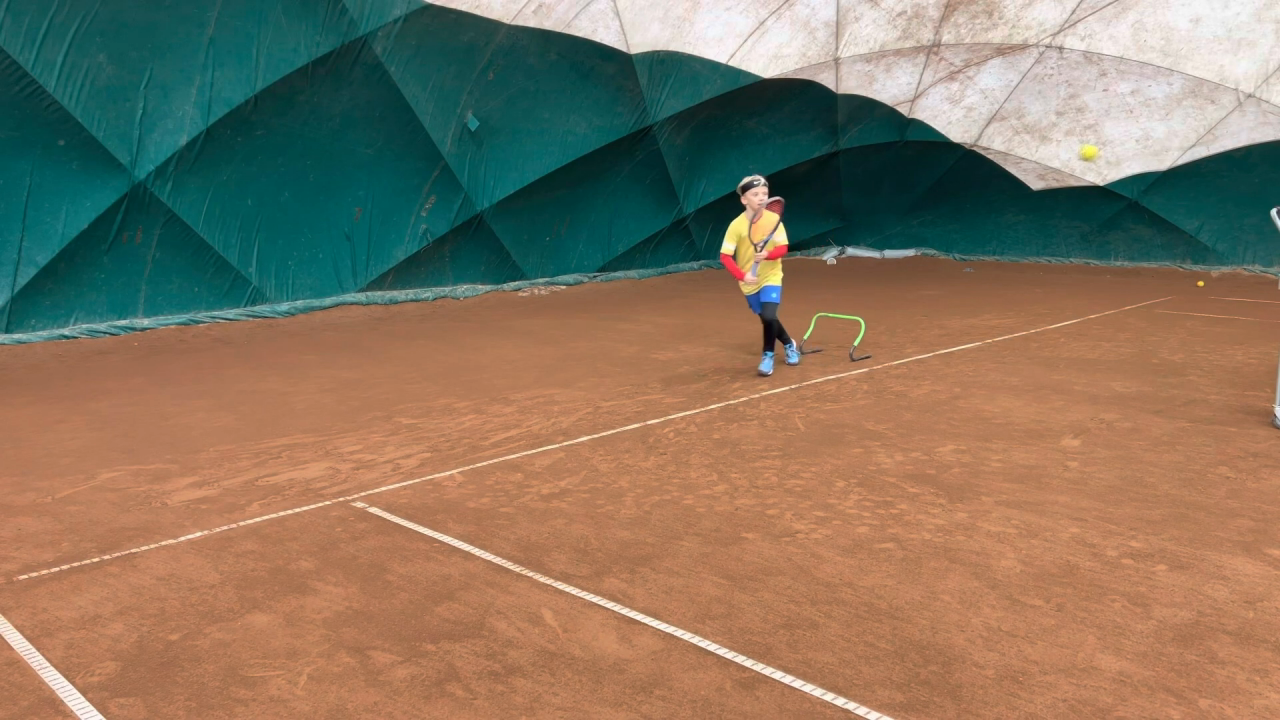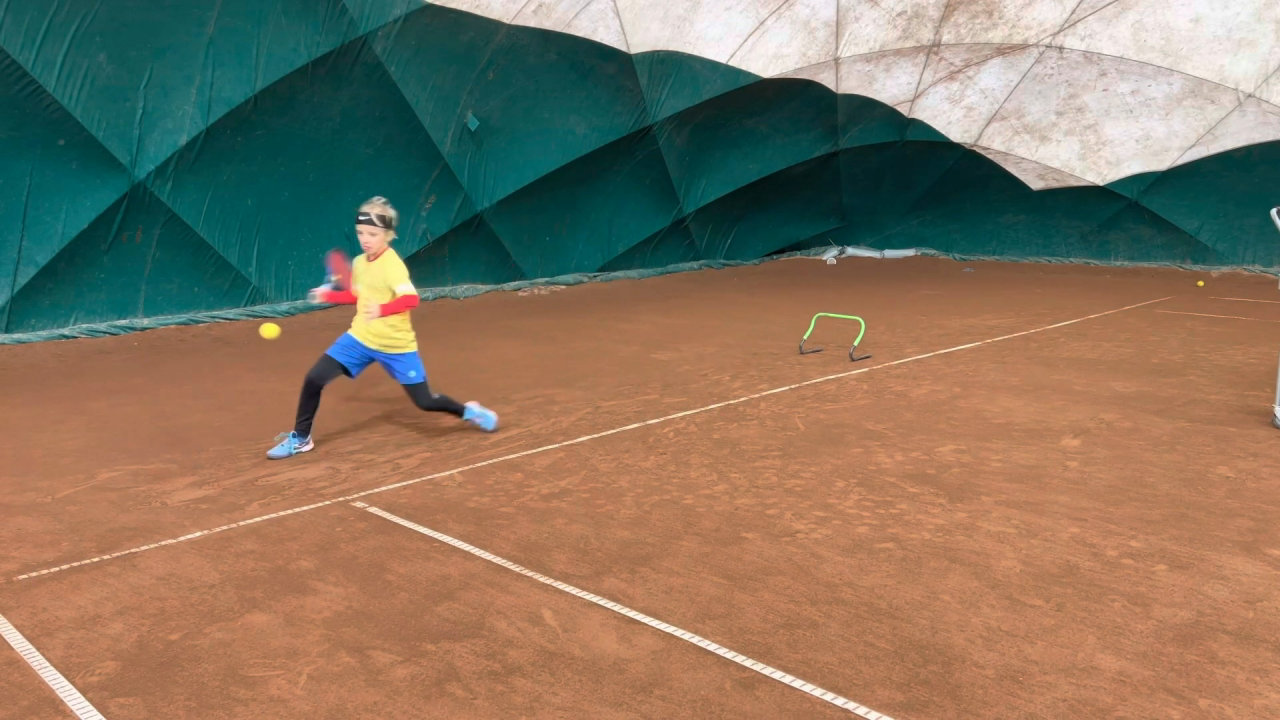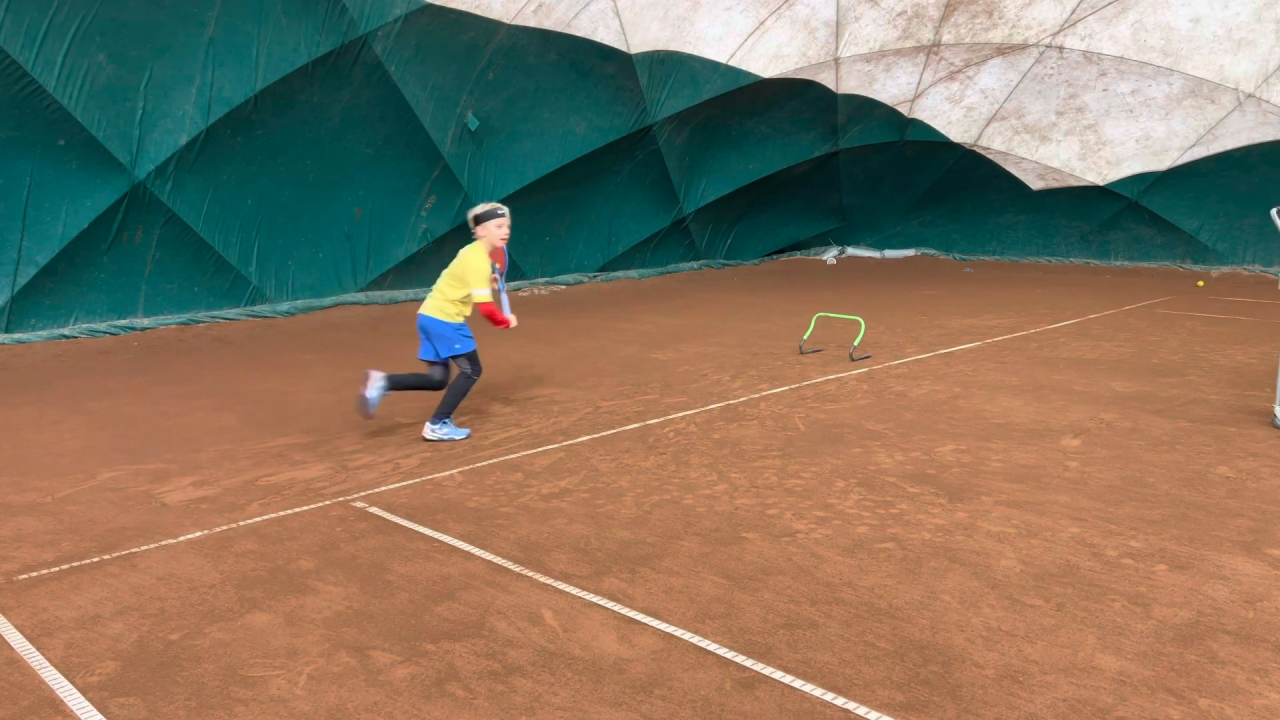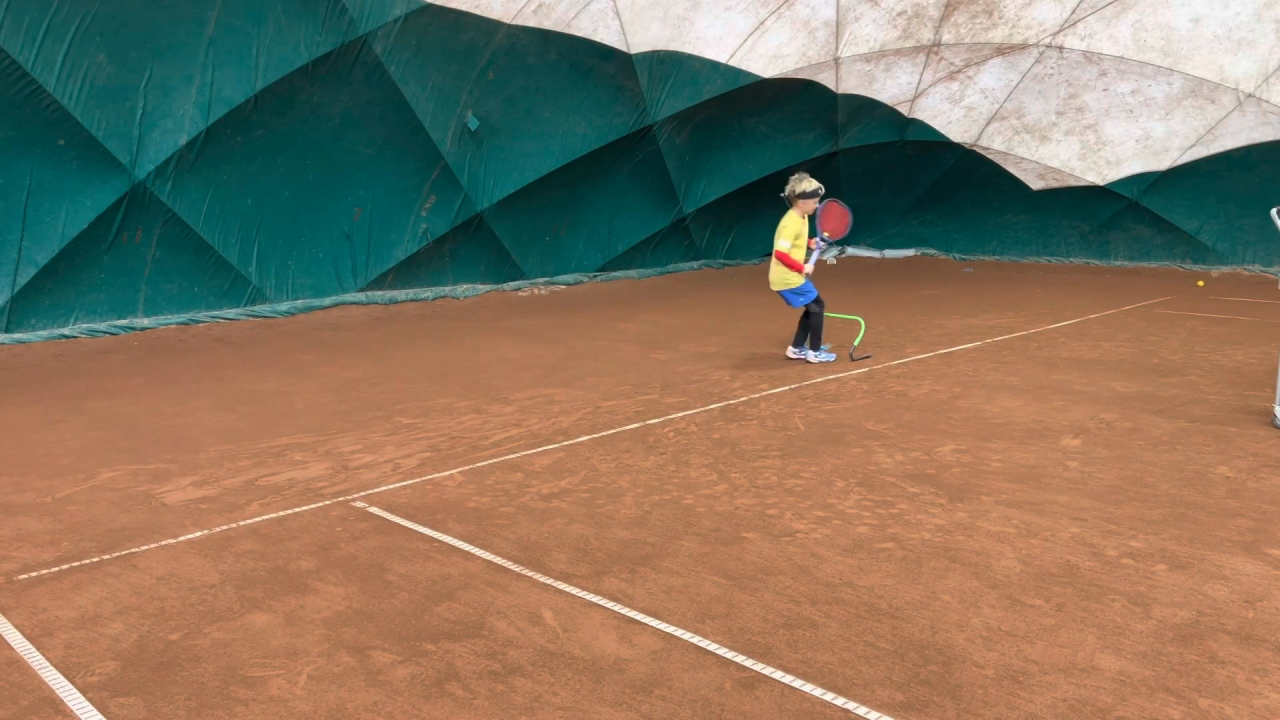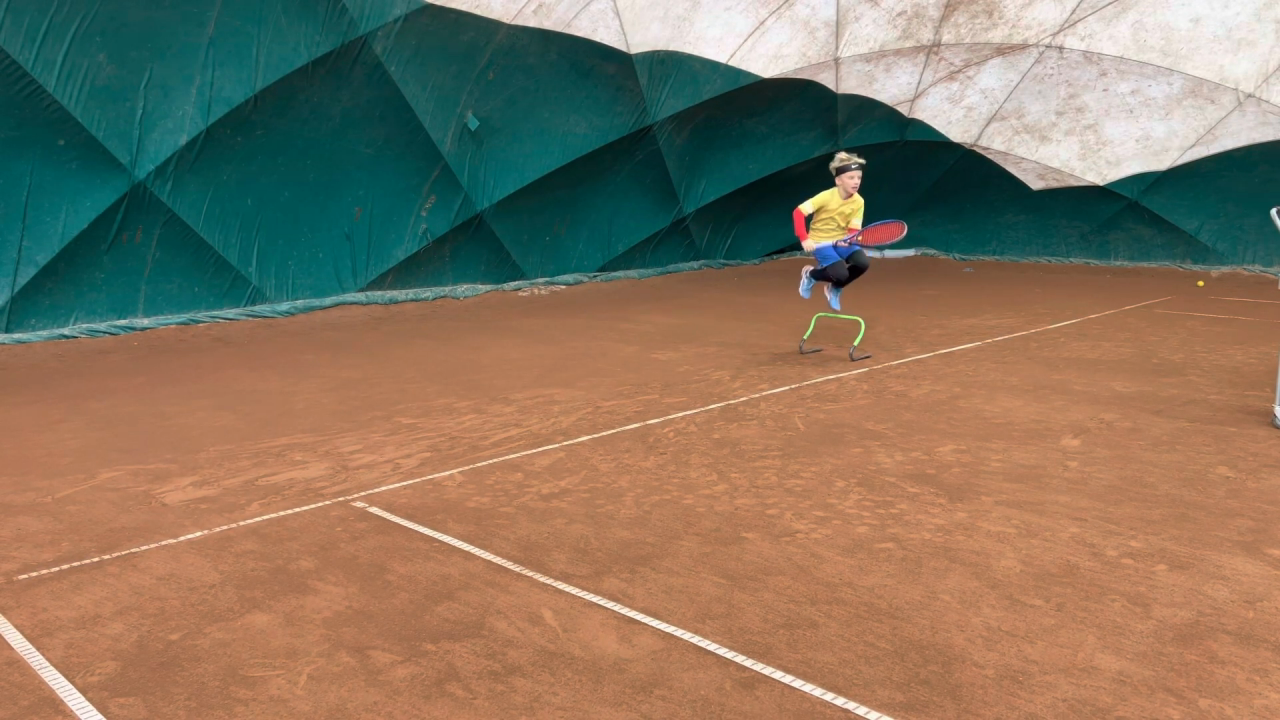
dt=1s
person 1, frame 1
left shoulder: (773, 219)
right shoulder: (736, 225)
left elbow: (783, 248)
right elbow: (725, 256)
left wrist: (767, 254)
right wrist: (742, 276)
left hip: (770, 277)
right hip: (750, 282)
left knee: (770, 317)
right knee: (767, 320)
left ankle: (768, 355)
right ankle: (789, 345)
person 1, frame 2
left shoulder: (392, 265)
right shoulder: (359, 263)
left elbow: (411, 300)
left wrist: (381, 309)
right wrist: (330, 294)
left hip: (397, 344)
right hip: (360, 337)
left knee: (425, 402)
right knee: (314, 379)
left ankle: (468, 411)
right ankle: (300, 438)
person 1, frame 3
left shoulder: (474, 251)
right shoulder: (477, 261)
right elbow: (486, 308)
left wrist: (490, 279)
right wrist: (506, 320)
left hip: (431, 315)
right hip: (443, 317)
left knee: (437, 380)
right knee: (471, 371)
left ankle: (381, 381)
right ankle: (438, 424)
person 1, frame 4
left shoulder: (802, 218)
right shoulder: (791, 223)
right elbow: (780, 254)
left wrist: (810, 243)
right wrist: (802, 267)
left hip: (788, 277)
right hip: (789, 278)
left knee: (812, 307)
right knee: (817, 306)
left ankle: (797, 348)
right ankle: (814, 351)
person 1, frame 5
left shoulder: (858, 202)
right shoulder: (825, 197)
left elbow: (855, 229)
right elbow: (798, 213)
left wrist: (852, 236)
right wrist: (804, 239)
left hip: (843, 241)
right hip: (821, 241)
left knee: (862, 263)
right knee: (841, 275)
left ankle: (835, 287)
right ankle: (811, 274)
